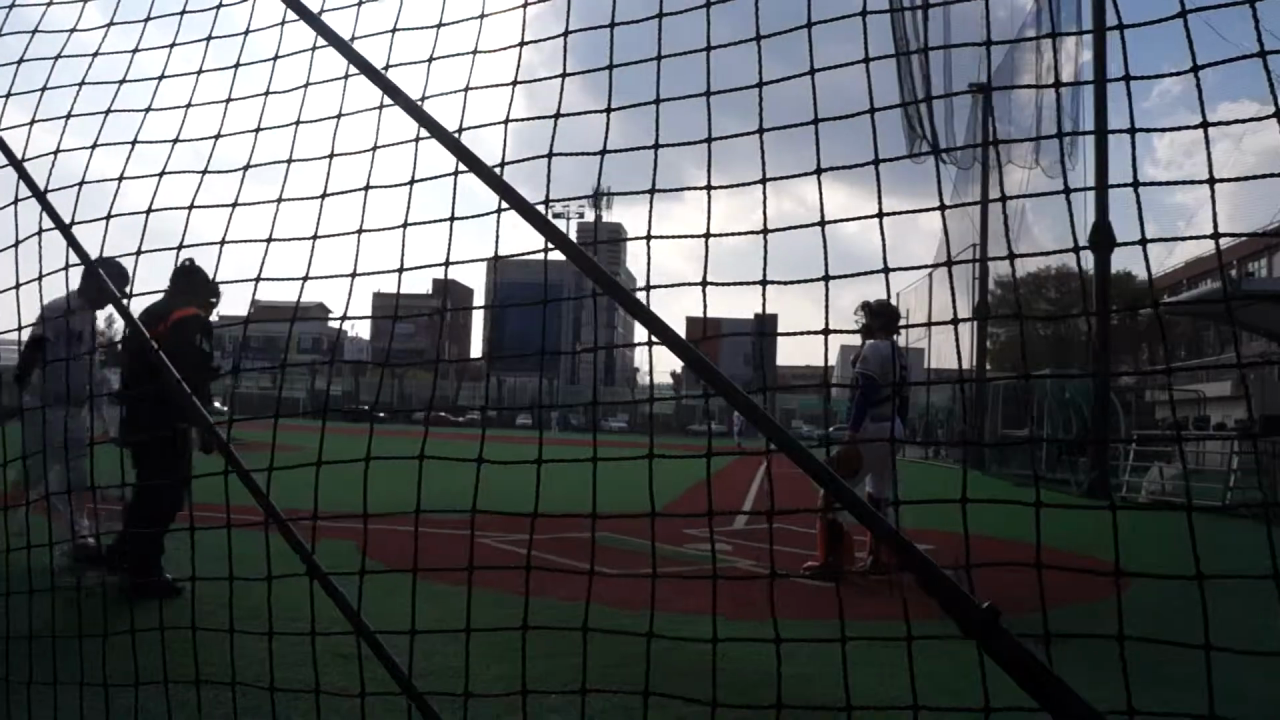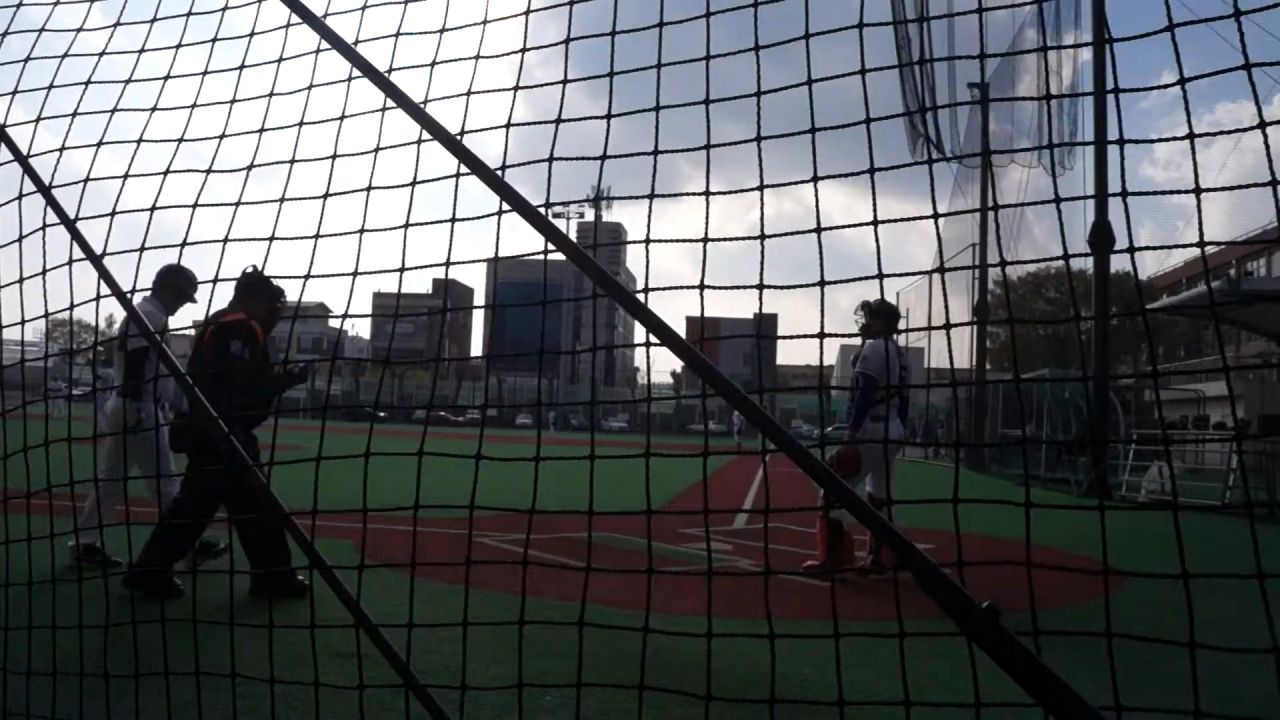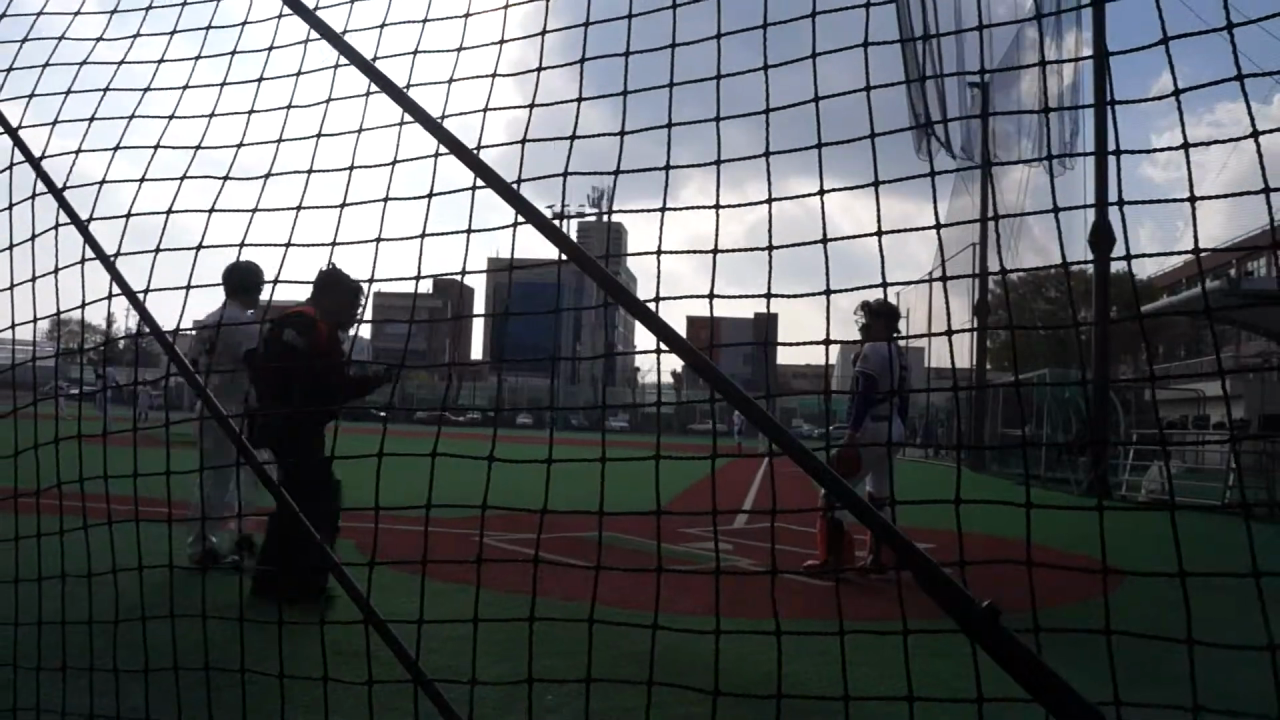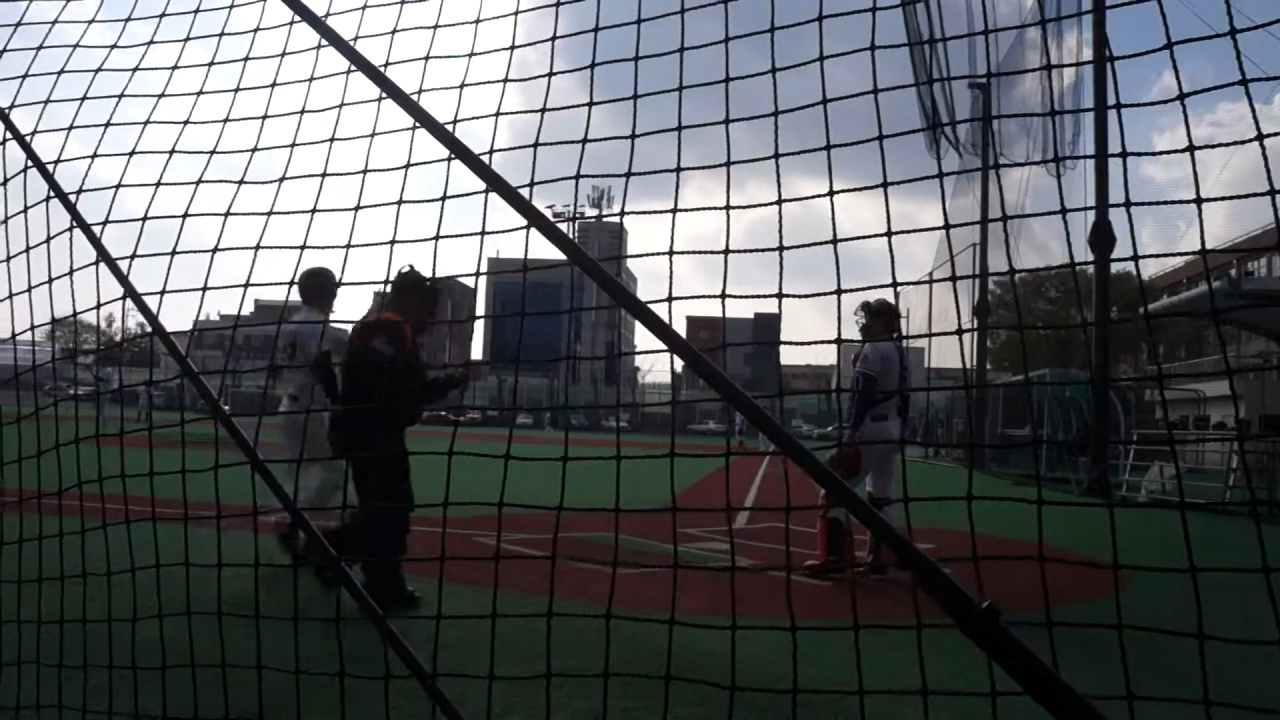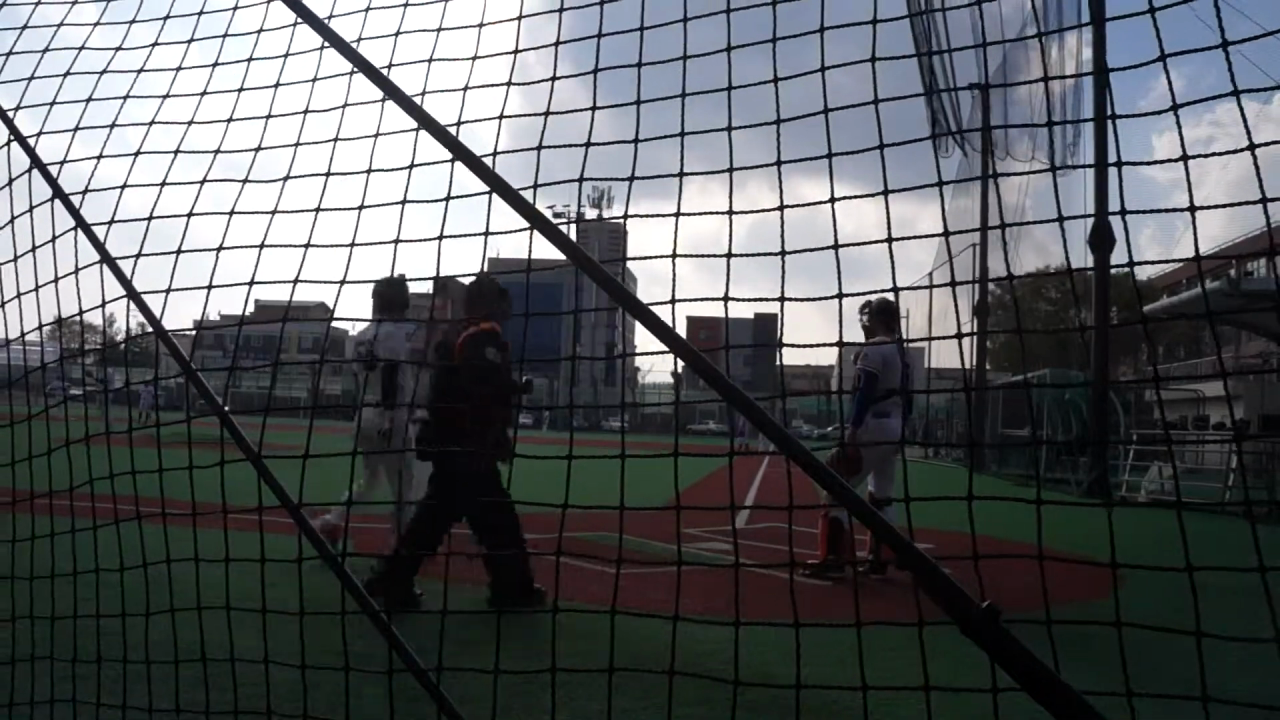
dt=0.4s
person 1, frame 1
left shoulder: (148, 315)
right shoulder: (192, 321)
right elbow: (194, 380)
right wrist: (205, 427)
left hip: (139, 418)
right hip: (167, 422)
left knee: (151, 493)
right knee: (161, 497)
left ankle: (128, 554)
right ankle: (143, 573)
person 1, frame 2
left shoulder: (227, 325)
right shoulder: (239, 328)
right elbow: (230, 387)
left wrist: (288, 379)
right wrist: (226, 435)
left hip: (224, 431)
right hip: (220, 432)
left knee: (249, 501)
right knee: (208, 504)
left ankle: (273, 574)
right ankle: (151, 571)
person 1, frame 3
left shoulder: (322, 329)
right shoulder: (300, 322)
left elbow: (336, 385)
right elbow: (273, 374)
left wrist: (374, 379)
right wrist: (276, 420)
left hip: (303, 429)
right hip: (292, 429)
left knee: (302, 502)
right knee: (320, 499)
left ankle: (273, 575)
right ankle: (305, 578)
person 1, frame 4
left shoulder: (399, 331)
right shoulder: (387, 328)
left elbow: (410, 389)
right elbow: (364, 382)
left wrist: (449, 383)
left hip: (380, 435)
right hip: (370, 435)
left knee: (388, 505)
right knee: (388, 508)
left ankle: (333, 549)
right ankle: (384, 587)
person 1, frame 5
left shoulder: (456, 335)
right shoulder: (486, 338)
right elbow: (482, 390)
left wrist: (512, 390)
right wrist: (498, 434)
left hip: (448, 439)
right hip: (464, 443)
left knee: (494, 511)
left ankle: (512, 584)
right ankle: (392, 582)
person 2, frame 1
left shoulder: (88, 316)
right shoulder: (58, 310)
right elbow: (33, 352)
left wrist: (87, 403)
right wrist: (20, 393)
left hip: (77, 409)
right hip: (49, 406)
left knee: (77, 477)
right knee: (35, 477)
left ankle: (79, 540)
person 2, frame 2
left shoulder: (147, 314)
right shoulder: (148, 315)
right elbow: (134, 363)
right wrist: (134, 407)
left hip: (131, 408)
right hip: (140, 408)
left knee: (110, 478)
right knee: (163, 477)
left ankle: (86, 542)
person 2, frame 3
left shoulder: (207, 321)
right shoulder: (244, 320)
left elbow: (195, 365)
right hip: (229, 408)
left knee: (225, 475)
right knee: (218, 478)
left ankle: (240, 537)
right ankle: (202, 547)
person 2, frame 4
left shoulder: (287, 326)
right shoulder: (318, 325)
left elbow: (280, 369)
left hip: (290, 408)
right hip: (311, 410)
left knee: (301, 477)
right knee: (332, 474)
left ankle: (298, 541)
right ankle: (290, 522)
person 2, frame 5
left shoulder: (362, 335)
right shoulder: (394, 331)
right elbow: (390, 375)
right wrist: (387, 419)
left hip: (364, 413)
right hip: (390, 416)
left knee: (368, 480)
right knee: (401, 482)
left ankle: (331, 524)
person 3, frame 1
left shoulder: (873, 348)
right shoulder: (899, 353)
left elbow: (864, 395)
right elbow: (903, 399)
left wrist: (851, 436)
left hip: (873, 430)
right hip: (893, 430)
right knee: (881, 497)
left ankle: (833, 560)
right ankle: (879, 559)
person 3, frame 2
left shoulder: (873, 348)
right shoulder: (899, 353)
left elbow: (864, 395)
right elbow: (903, 399)
left wrist: (851, 435)
left hip: (872, 429)
right hip: (893, 429)
right knee: (880, 496)
left ankle: (833, 558)
right ankle: (878, 558)
person 3, frame 3
left shoulder: (873, 348)
right shoulder: (899, 354)
left elbow: (864, 395)
right elbow: (904, 399)
left wrist: (851, 434)
left hip: (872, 429)
right hip: (894, 430)
right knee: (881, 496)
left ankle: (834, 558)
right ankle: (879, 558)
person 3, frame 4
left shoulder: (873, 349)
right shoulder: (900, 354)
left elbow: (864, 395)
right elbow: (904, 400)
left wrist: (851, 434)
left hip: (873, 429)
right hip: (894, 429)
right knee: (882, 497)
left ankle: (834, 558)
right ankle: (878, 558)
person 3, frame 5
left shoulder: (874, 347)
right shoulder: (902, 353)
left elbow: (865, 392)
left wrist: (852, 431)
left hip: (875, 427)
right hip: (895, 428)
right knee: (882, 497)
left ankle: (834, 558)
right ankle: (878, 558)
